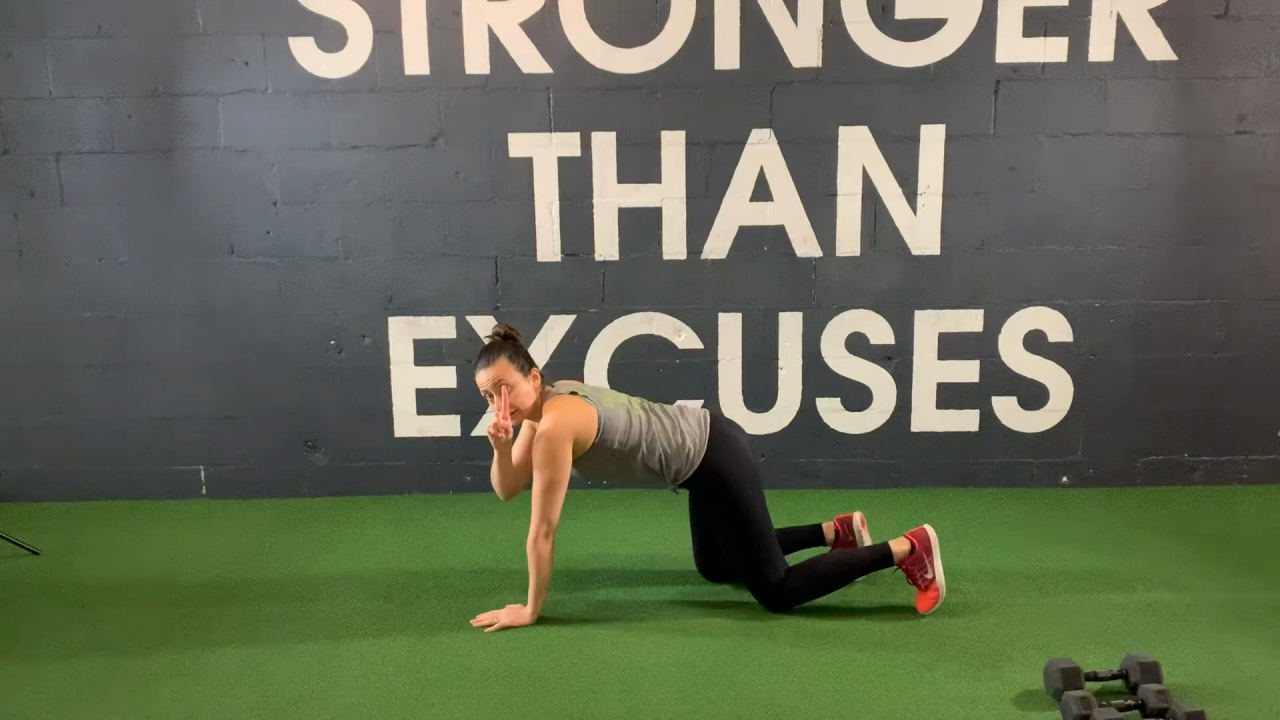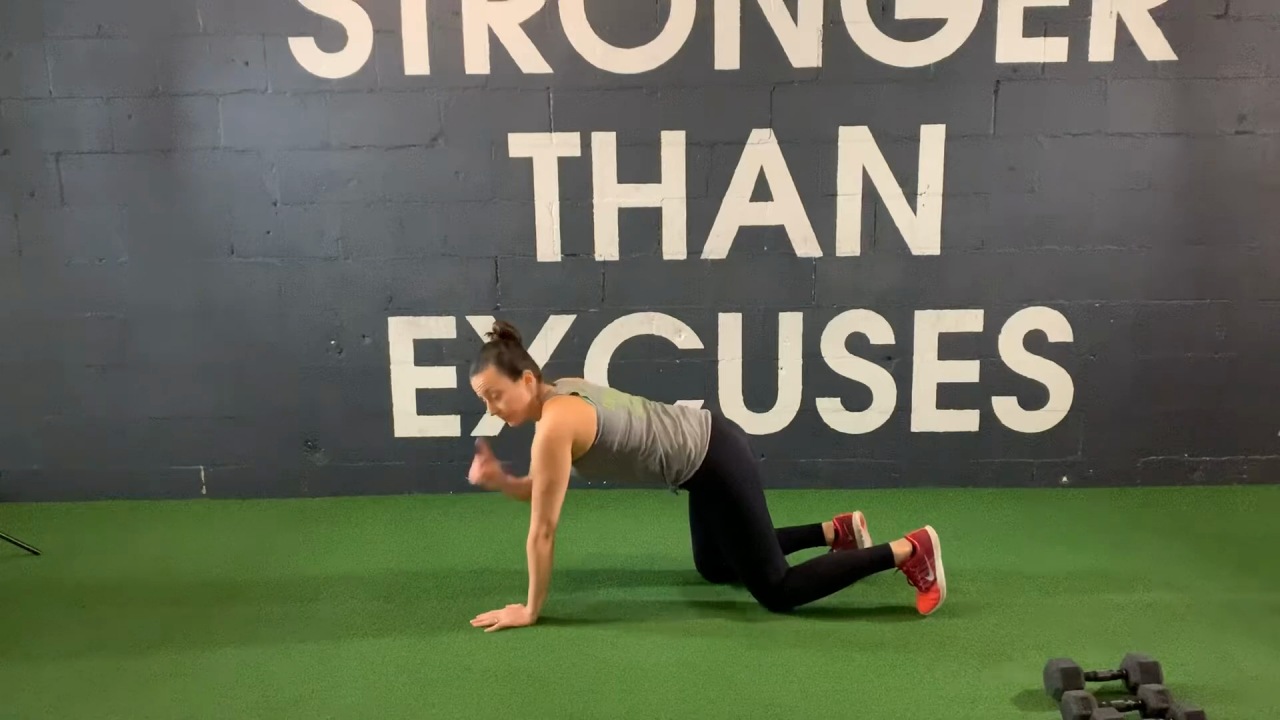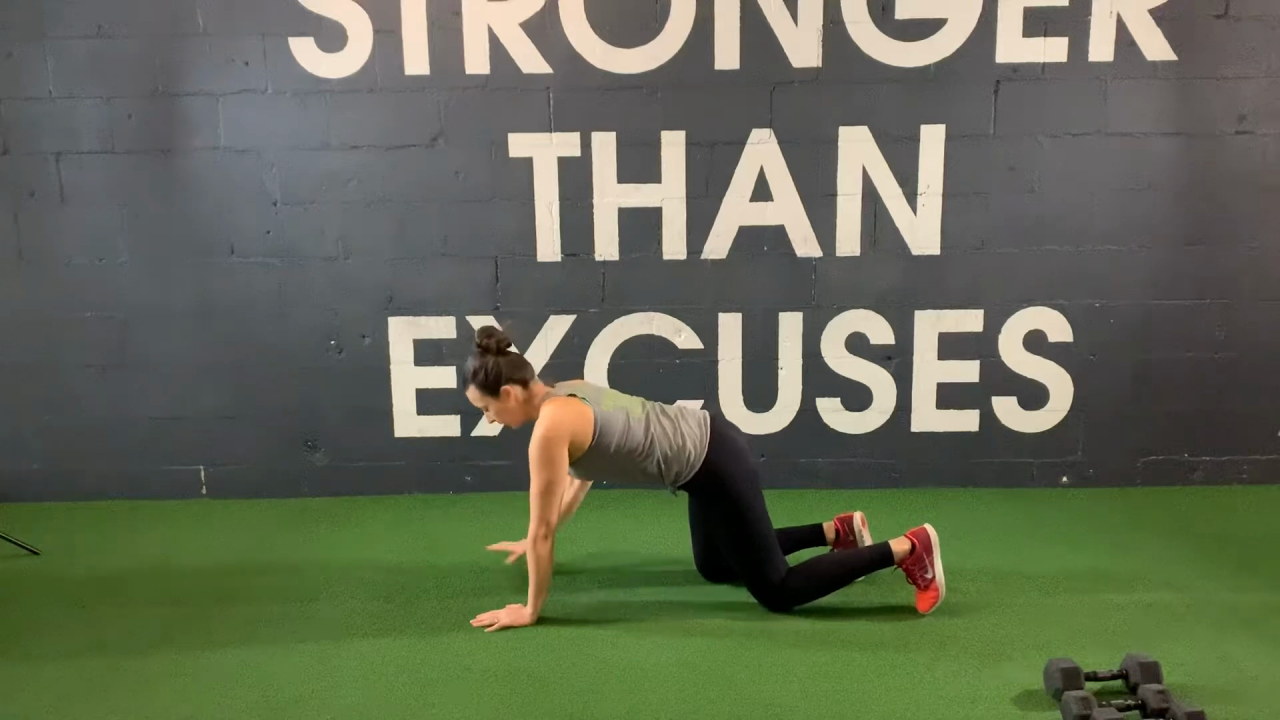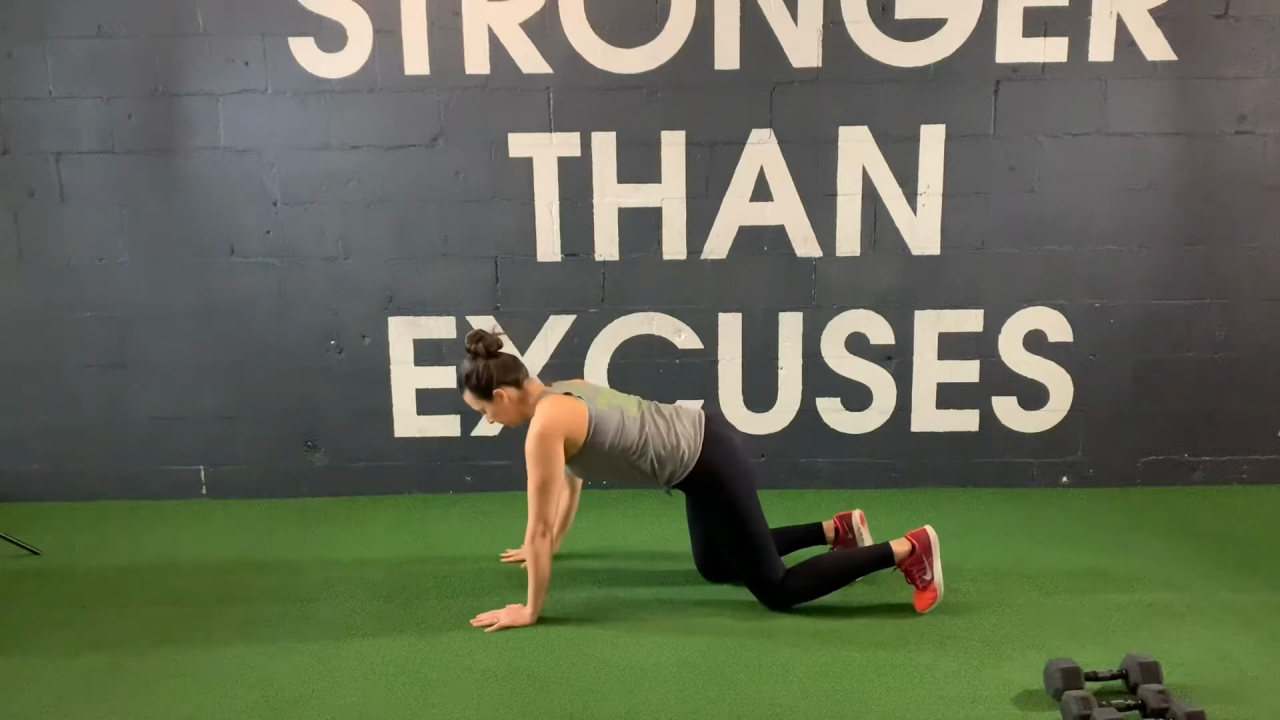
dt=0.2s
person 1, frame 1
left shoulder: (555, 425)
right shoulder: (547, 402)
left elbow: (542, 530)
right elbow: (507, 489)
left wrist: (530, 610)
right wrist: (501, 446)
left hip: (714, 459)
right hip: (707, 441)
left knee: (776, 591)
right knee: (715, 568)
left ankle: (908, 548)
right ankle: (838, 531)
person 1, frame 2
left shoulder: (554, 425)
right shoulder: (555, 395)
left elbow: (542, 530)
right elbow: (540, 490)
left wrist: (530, 610)
right wrist: (496, 478)
left hip: (715, 462)
right hip: (709, 443)
left knee: (777, 592)
right knee: (715, 567)
left ankle: (910, 550)
right ankle: (837, 532)
person 1, frame 3
left shoulder: (550, 426)
right shoulder: (562, 392)
left elbow: (542, 530)
right elbow: (580, 478)
left wrist: (531, 610)
right wrist: (532, 542)
left hip: (713, 466)
right hip: (708, 442)
left knee: (777, 591)
right knee: (716, 568)
left ankle: (909, 548)
right ankle: (838, 531)
person 1, frame 4
left shoulder: (544, 424)
right shoulder: (561, 393)
left elbow: (538, 526)
right elbow: (571, 480)
left wrist: (531, 609)
right wrist: (546, 548)
left hip: (707, 464)
right hip: (705, 441)
left knee: (775, 590)
right knee: (716, 567)
left ankle: (908, 549)
right ankle: (838, 529)
